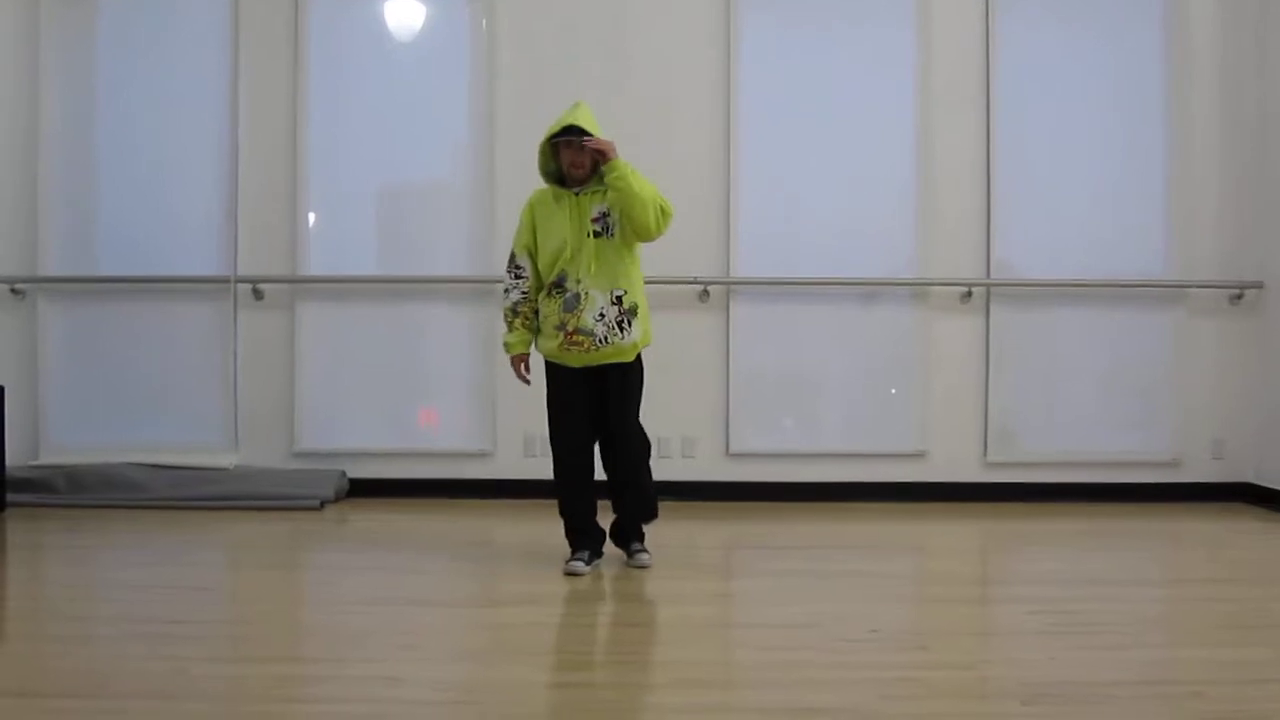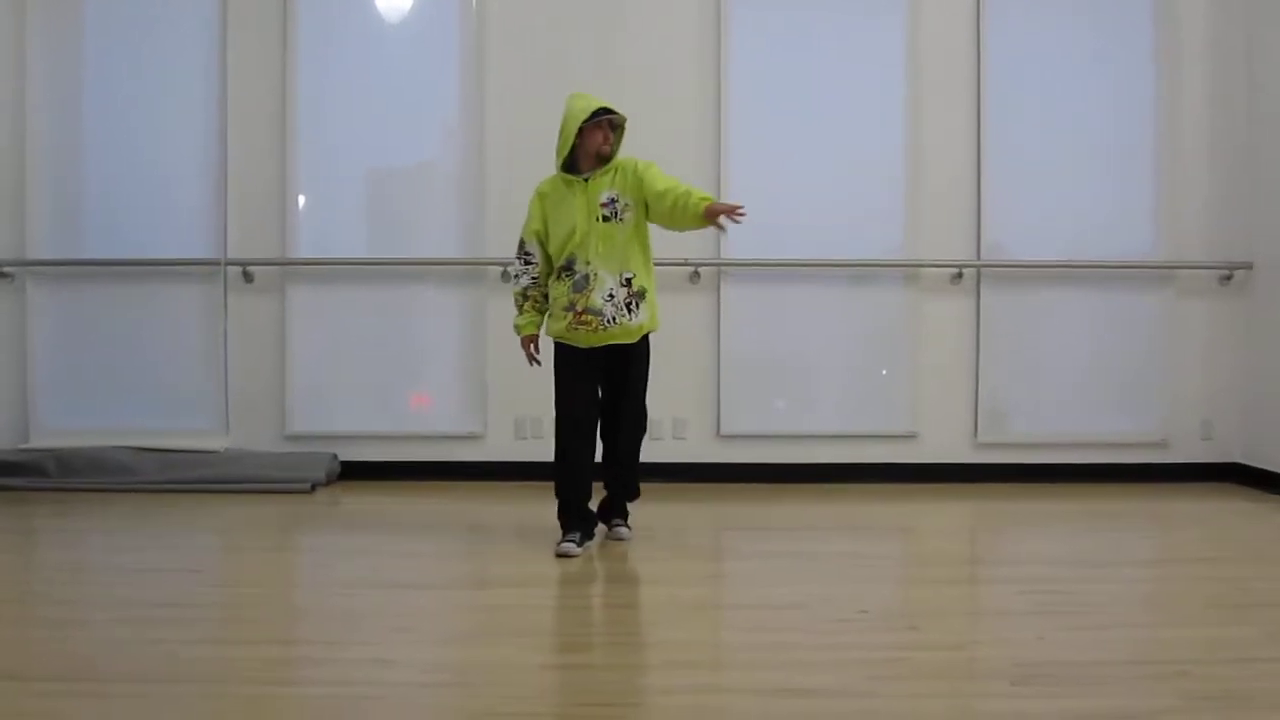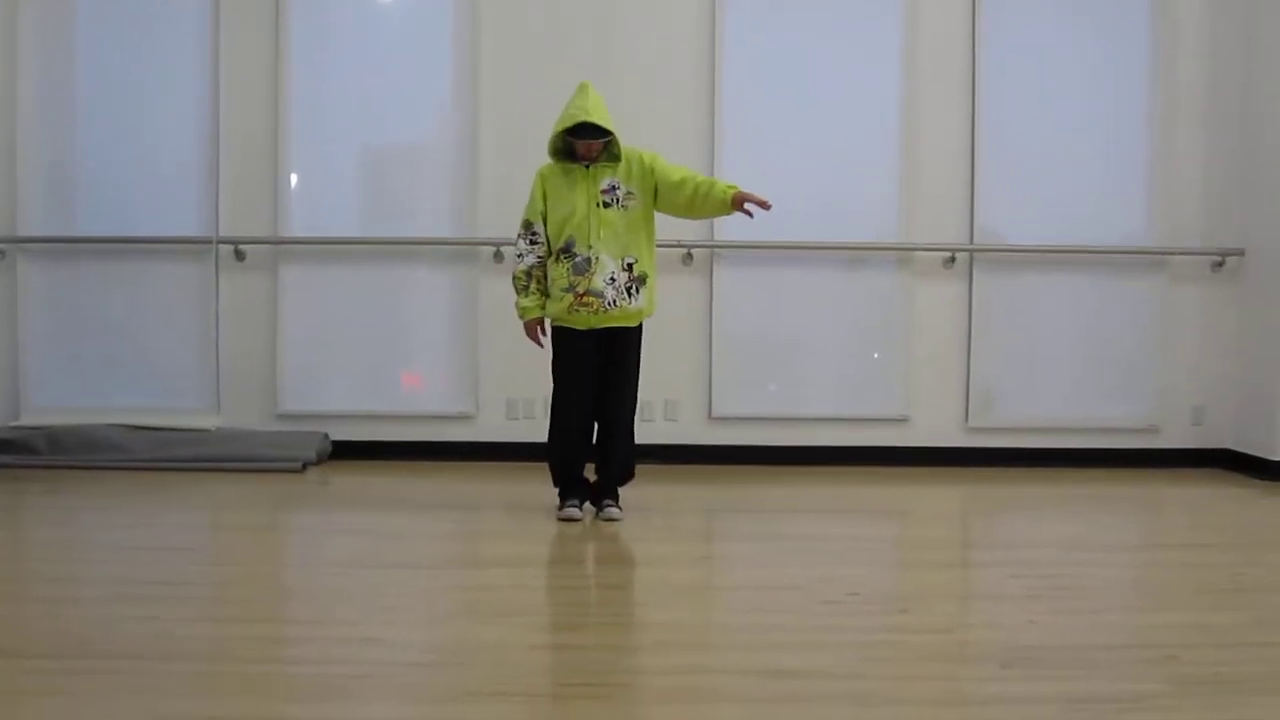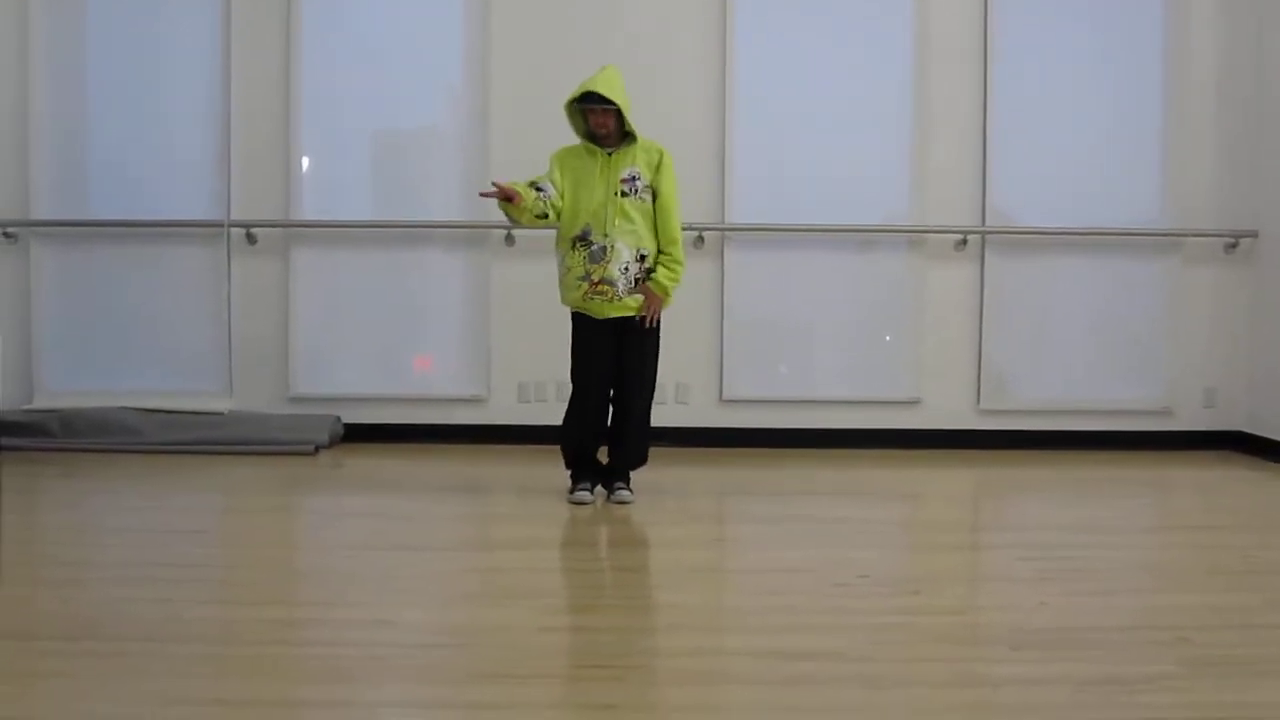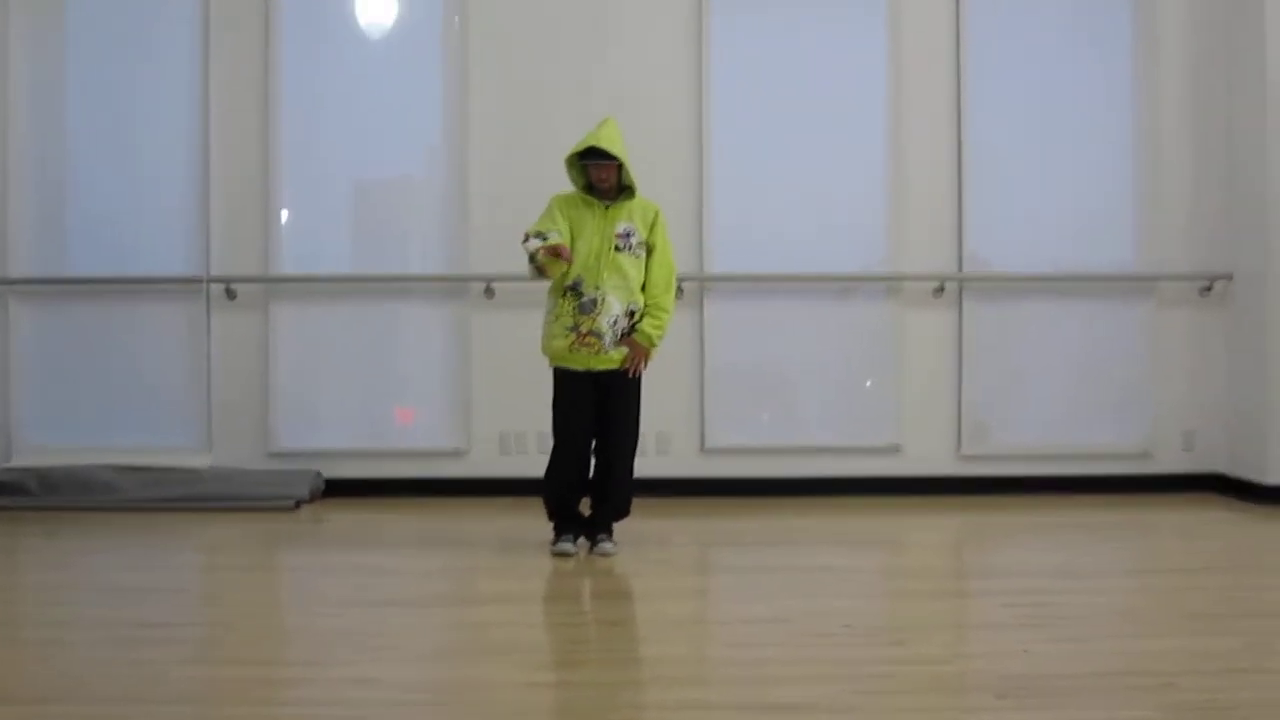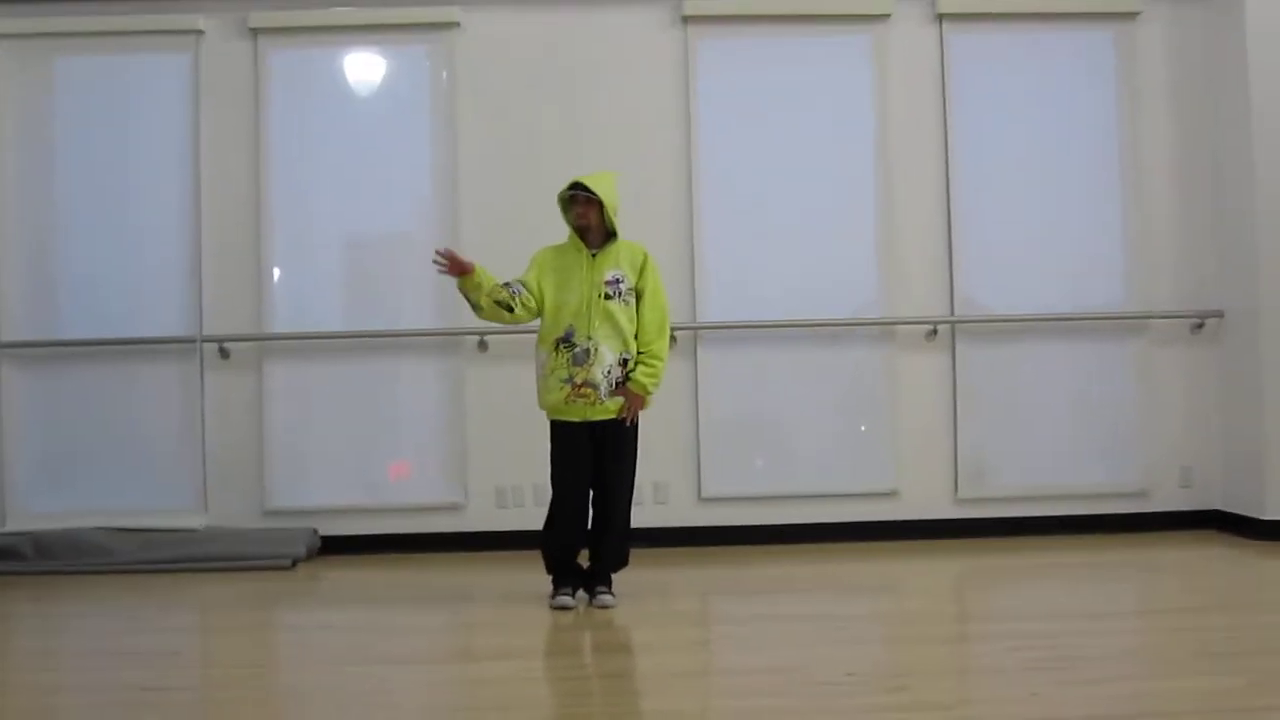
dt=0.7s
person 1, frame 1
left shoulder: (622, 193)
right shoulder: (539, 206)
left elbow: (654, 222)
right elbow: (521, 277)
left wrist: (616, 166)
right wrist: (518, 339)
left hip: (620, 348)
right hip: (563, 353)
left knee: (626, 443)
right knee: (571, 450)
left ankle: (631, 530)
right ankle: (584, 541)
person 1, frame 2
left shoulder: (633, 175)
right shoulder: (549, 193)
left elbow: (671, 198)
right elbow: (530, 262)
left wrist: (705, 207)
right wrist: (527, 323)
left hip: (628, 329)
right hip: (573, 333)
left knee: (625, 425)
right knee: (574, 429)
left ankle: (616, 508)
right ankle: (575, 522)
person 1, frame 3
left shoulder: (639, 165)
right shoulder: (549, 177)
left elbow: (686, 188)
right elbow: (530, 246)
left wrist: (729, 196)
right wrist: (530, 307)
left hip: (623, 313)
right hip: (569, 315)
left knee: (617, 405)
right knee: (571, 405)
left ankle: (608, 488)
right ankle: (571, 488)
person 1, frame 4
left shoulder: (653, 157)
right shoulder: (566, 160)
left elbow: (670, 229)
right elbow: (542, 207)
left wrist: (662, 285)
right wrist: (513, 198)
left hip: (639, 302)
right hip: (589, 301)
left knee: (635, 393)
right knee: (588, 391)
left ankle: (619, 472)
right ankle: (582, 471)
person 1, frame 5
left shoulder: (647, 214)
right shoulder: (562, 207)
left elbow: (661, 284)
right elbow: (538, 252)
left wrist: (646, 336)
right wrist: (549, 254)
left hip: (623, 355)
right hip: (572, 352)
left knee: (618, 446)
right knee: (570, 443)
left ankle: (603, 523)
right ankle: (565, 523)
person 1, frame 6
left shoulder: (636, 259)
right shoulder: (548, 260)
left elbow: (655, 329)
right elbow: (513, 307)
left wrist: (642, 383)
right wrist: (472, 279)
left hip: (618, 402)
right hip: (566, 403)
left knee: (614, 495)
right knee: (568, 494)
left ankle: (602, 574)
right ankle: (564, 575)
